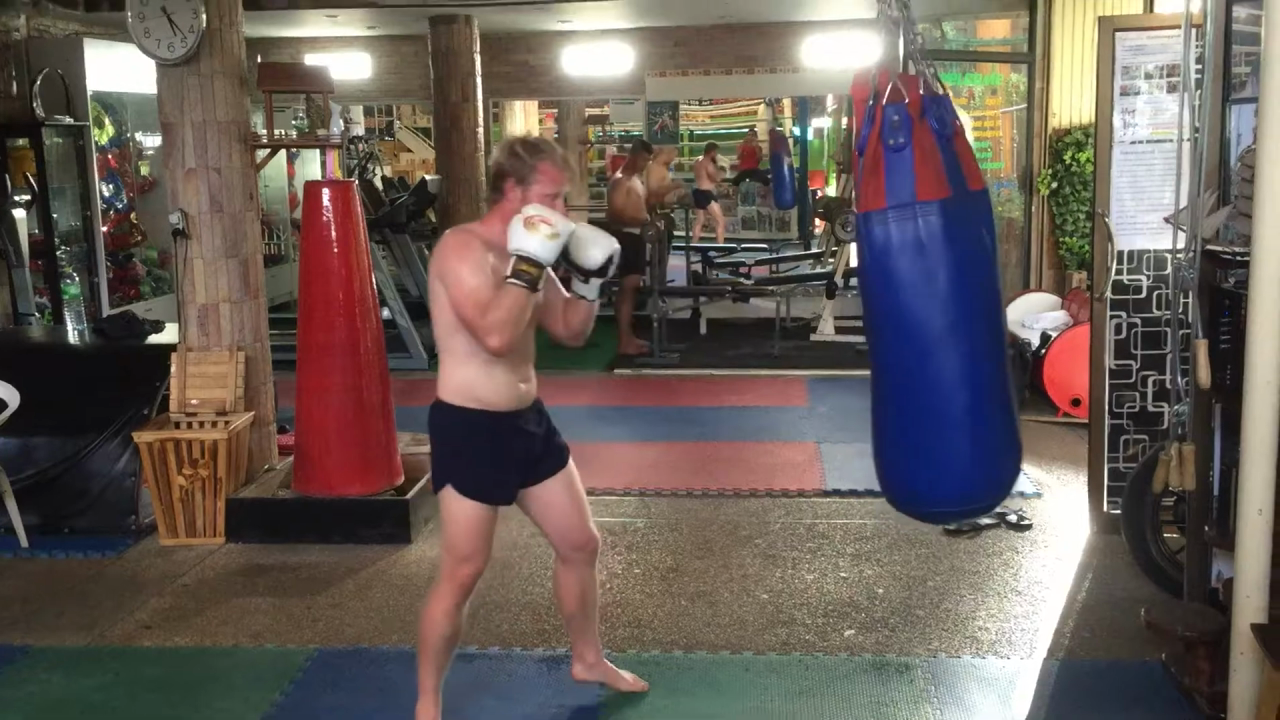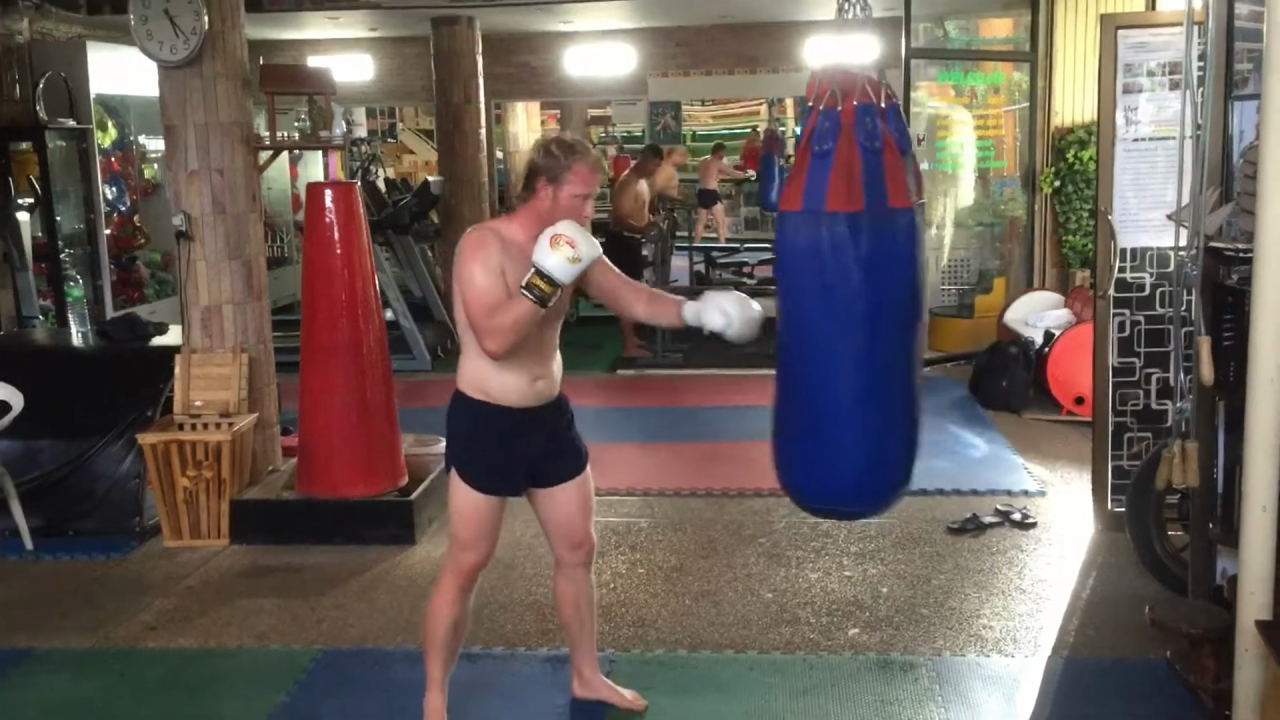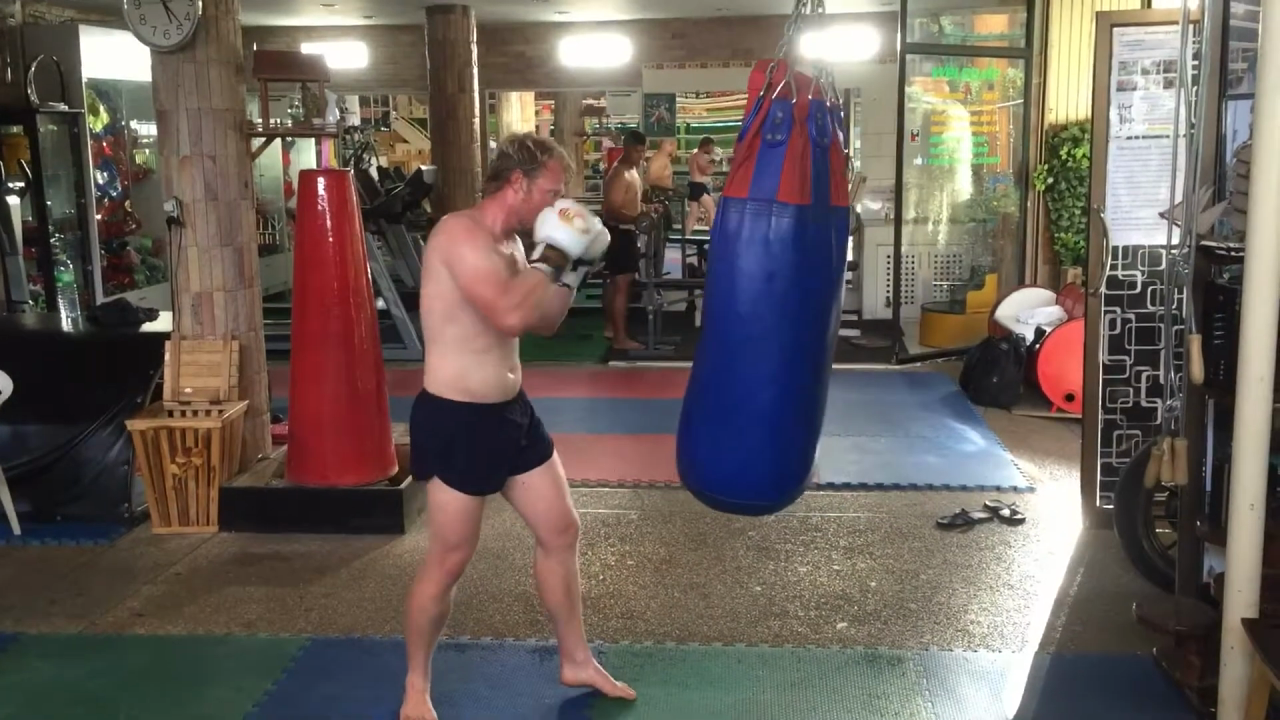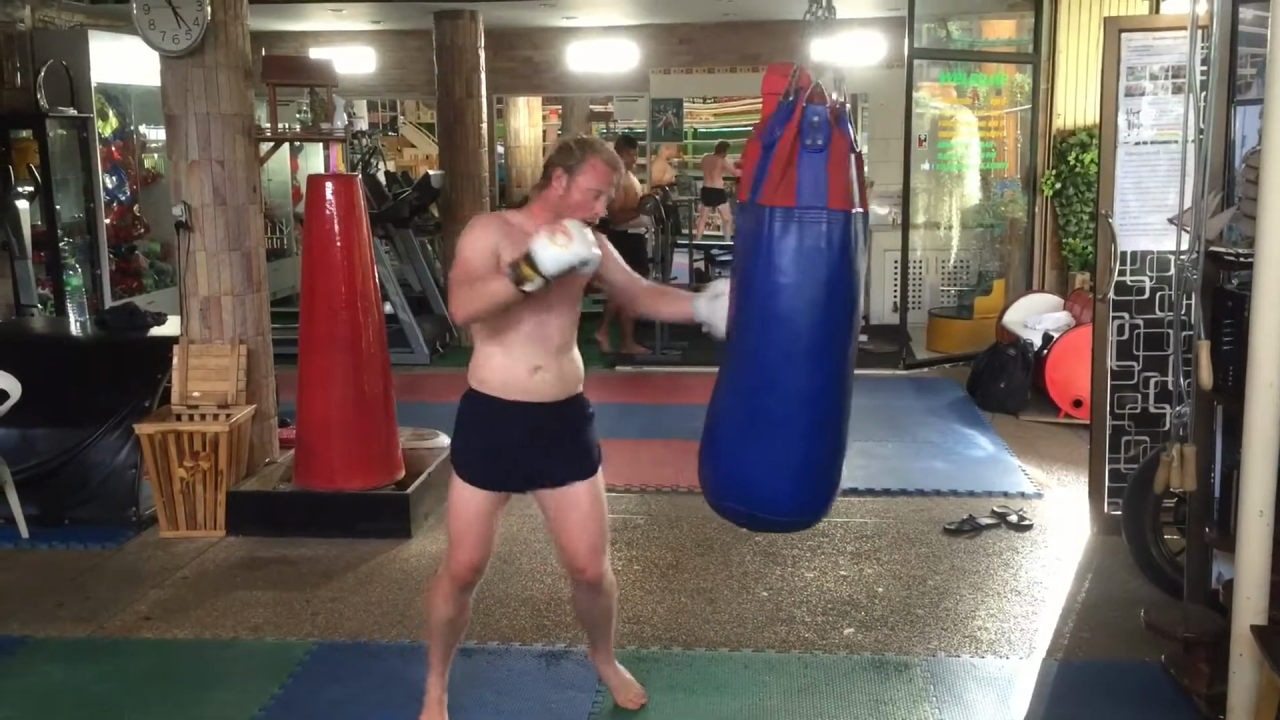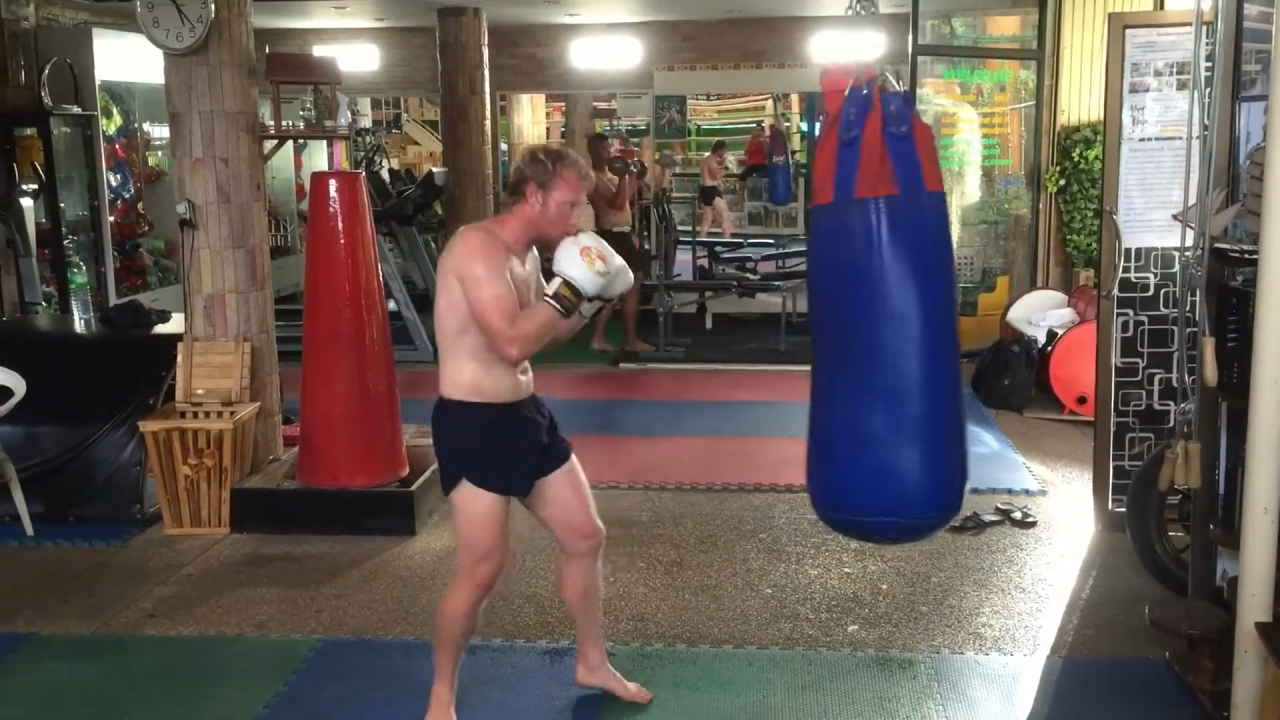
dt=0.5s
person 1, frame 1
left shoulder: (527, 249)
right shoulder: (461, 247)
left elbow: (572, 333)
right elbow: (495, 335)
left wrist: (588, 277)
right wrist: (528, 264)
left hip: (528, 420)
right hip: (469, 428)
left knee: (580, 544)
right knee: (460, 575)
left ankle: (589, 659)
person 1, frame 2
left shoulder: (567, 245)
right shoulder: (482, 244)
left elbow: (633, 299)
right elbow: (497, 340)
left wrist: (696, 310)
right wrist: (546, 278)
left hip: (549, 417)
right hip: (487, 421)
left knee: (576, 551)
right knee: (465, 566)
person 1, frame 3
left shoulder: (504, 243)
right shoulder: (461, 233)
left elbow: (532, 312)
right elbow: (510, 317)
left wrist: (563, 266)
right wrist: (558, 257)
left hip: (510, 412)
right hip: (454, 420)
left knee: (560, 533)
right knee: (448, 561)
left ankle: (577, 661)
person 1, frame 4
left shoulder: (588, 245)
right shoulder: (490, 231)
left elbow: (643, 297)
right elbow: (463, 306)
left wrist: (704, 304)
right wrist: (535, 269)
left hip: (564, 417)
right hip: (491, 416)
left knee: (588, 567)
right knee: (463, 567)
left ankle: (604, 659)
person 1, frame 5
left shoulder: (529, 252)
right shoulder: (478, 247)
left elbow: (549, 331)
right elbow: (513, 344)
left wrist: (591, 294)
right wrist: (568, 284)
left hip: (527, 413)
right hip: (474, 423)
left knee: (584, 540)
right knee: (481, 570)
left ankle: (594, 664)
person 2, frame 1
left shoulder: (637, 178)
right shoulder: (620, 181)
right elbow: (614, 213)
right wrist: (641, 221)
left hip: (636, 236)
right hip: (625, 236)
left knee: (632, 287)
right knee: (628, 287)
left ankle: (629, 336)
right ankle: (624, 343)
person 2, frame 2
left shoulder: (642, 180)
right shoulder: (628, 183)
right elbow: (620, 219)
left wrist: (651, 219)
right wrist: (644, 230)
left hip: (631, 239)
right hip: (622, 240)
left ankle: (630, 335)
right ankle: (628, 346)
person 2, frame 3
left shoulder: (632, 169)
right shoulder: (618, 175)
right elbow: (612, 211)
left wrist: (645, 209)
right wrist: (637, 218)
left hip: (625, 231)
right hip: (618, 232)
left knee: (616, 282)
right knee: (622, 284)
left ankle: (611, 327)
right ankle: (620, 338)
person 2, frame 4
left shoulder: (627, 174)
right shoulder: (616, 180)
right elbow: (616, 216)
right wrist: (640, 209)
left hip: (634, 235)
right hip: (626, 237)
left ankle: (604, 331)
right ankle: (628, 343)
person 2, frame 5
left shoulder: (608, 174)
right shoulder: (597, 179)
left elbow: (625, 197)
right elbow: (617, 203)
left wrist: (631, 176)
right wrist: (622, 179)
left hip: (620, 235)
right hip: (615, 237)
right knee: (632, 287)
left ankle: (598, 338)
right ankle: (631, 340)
